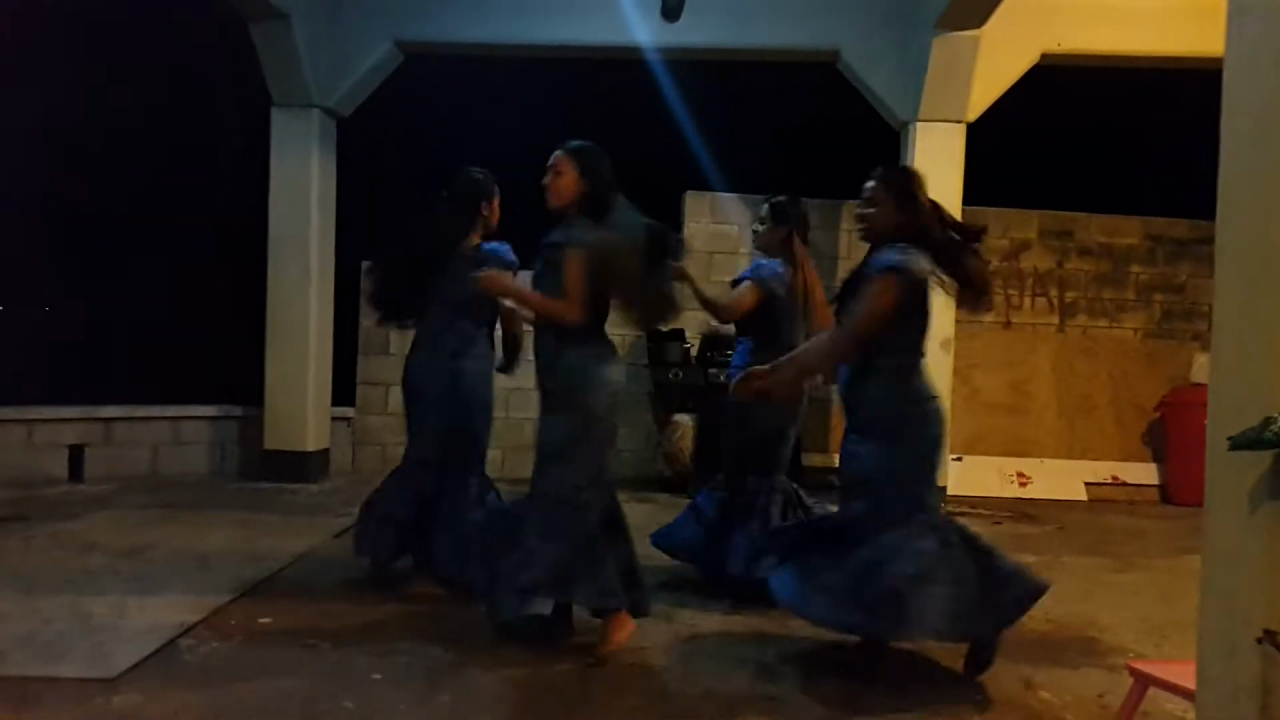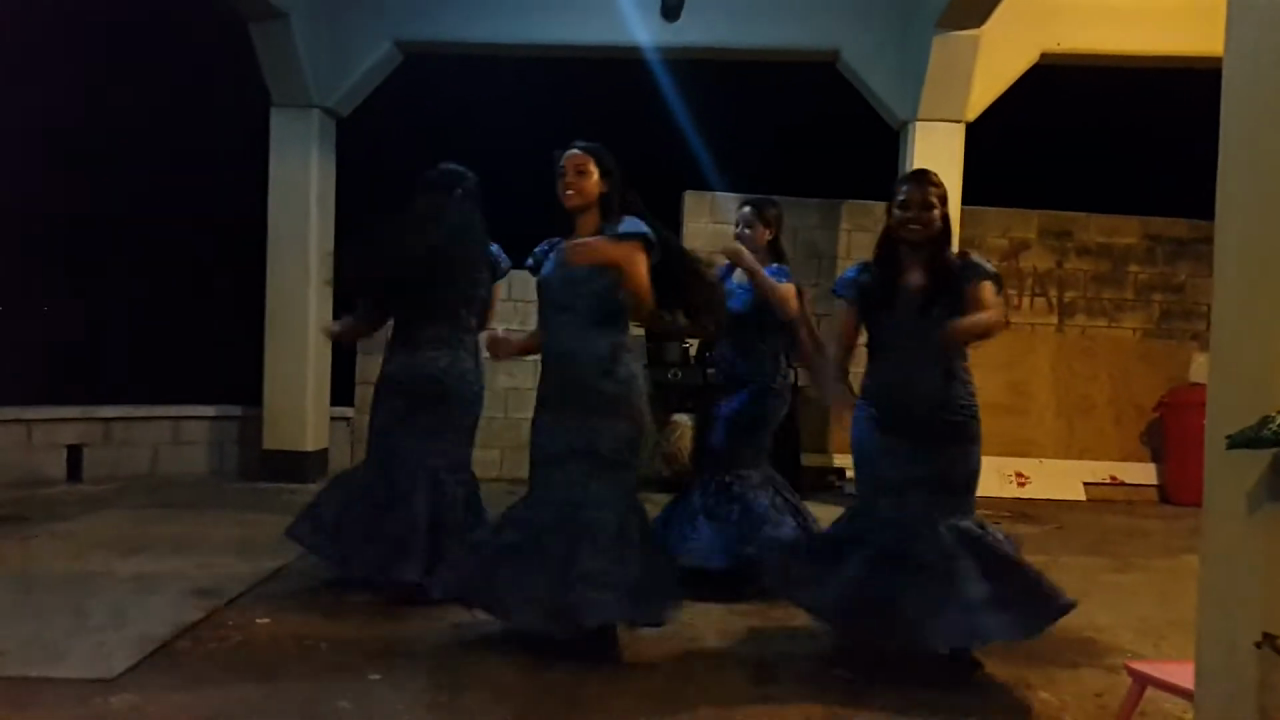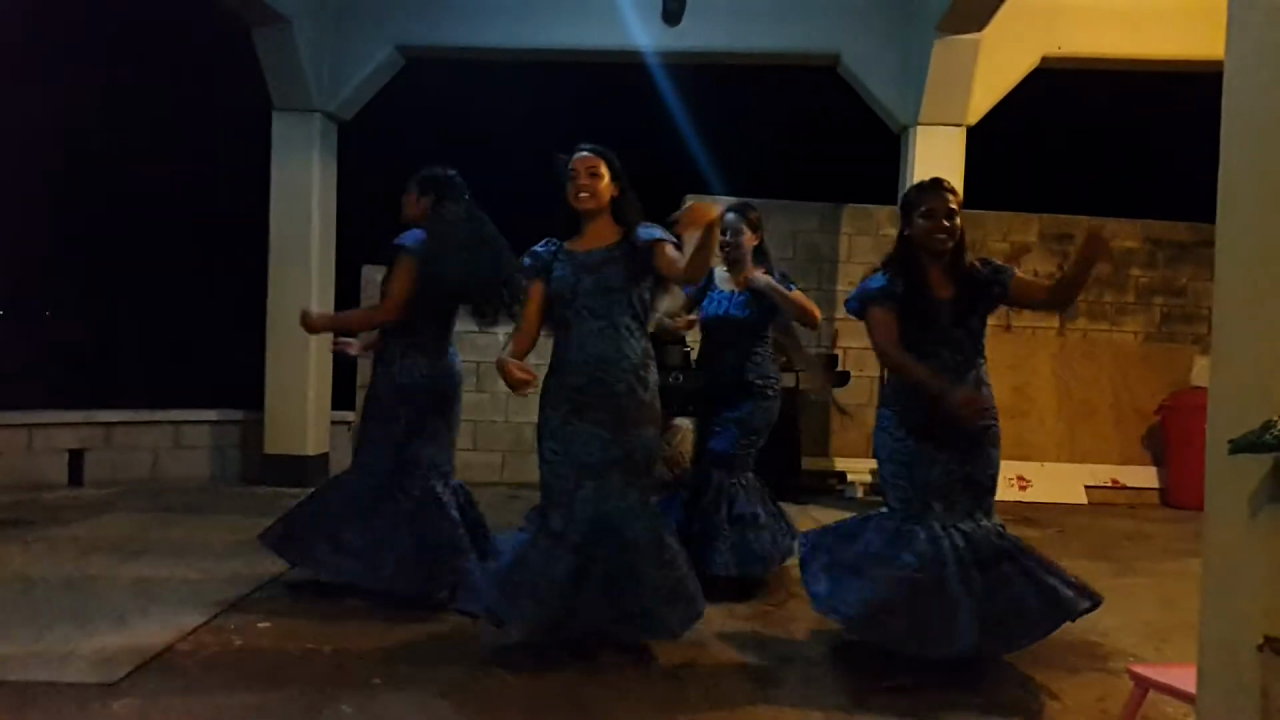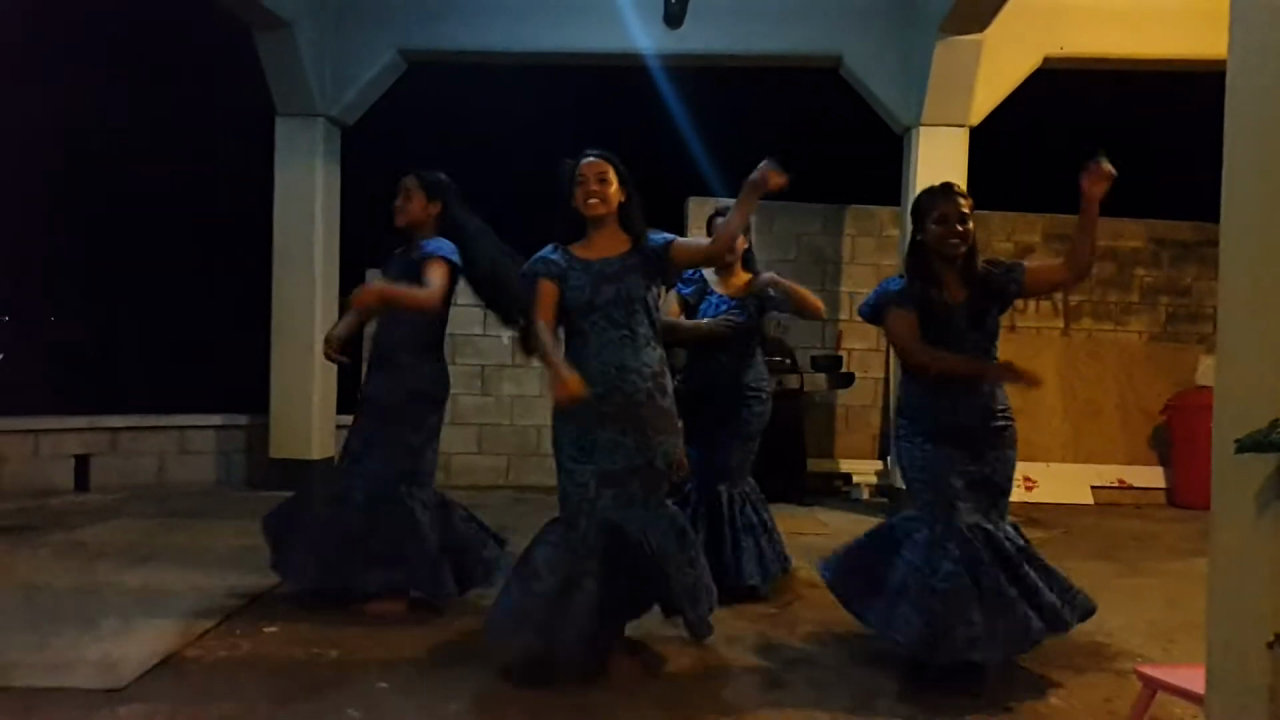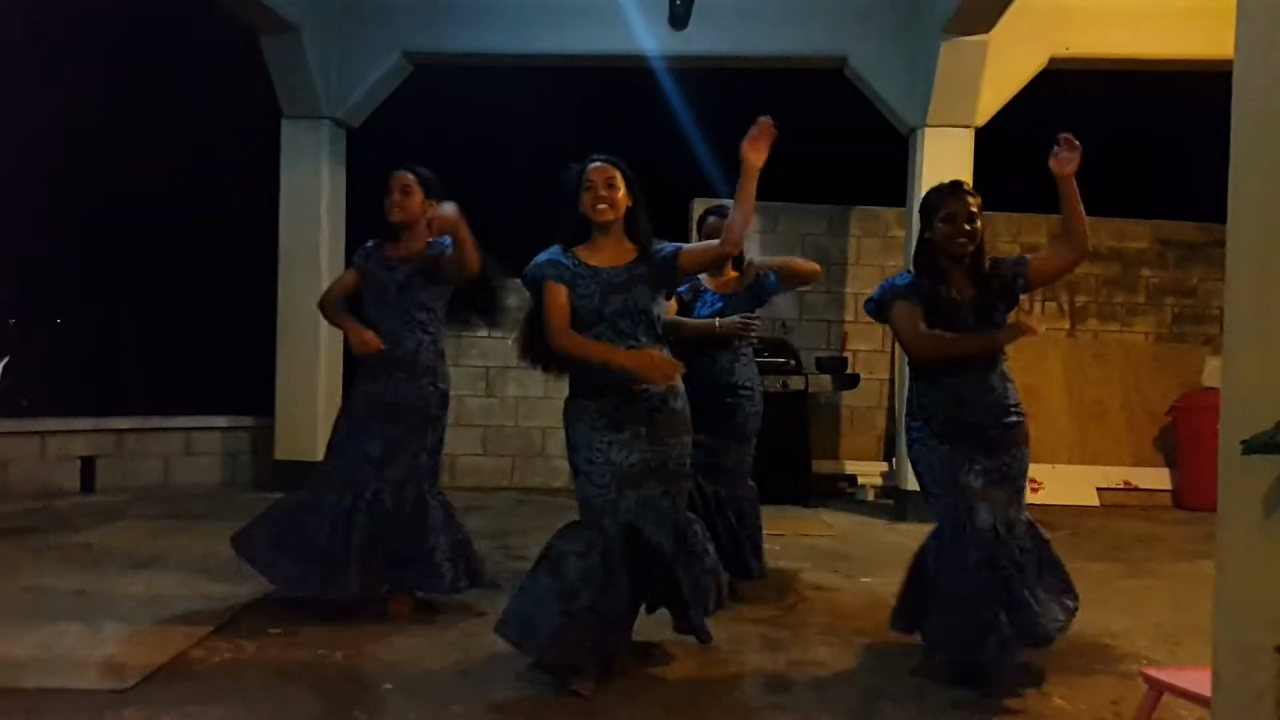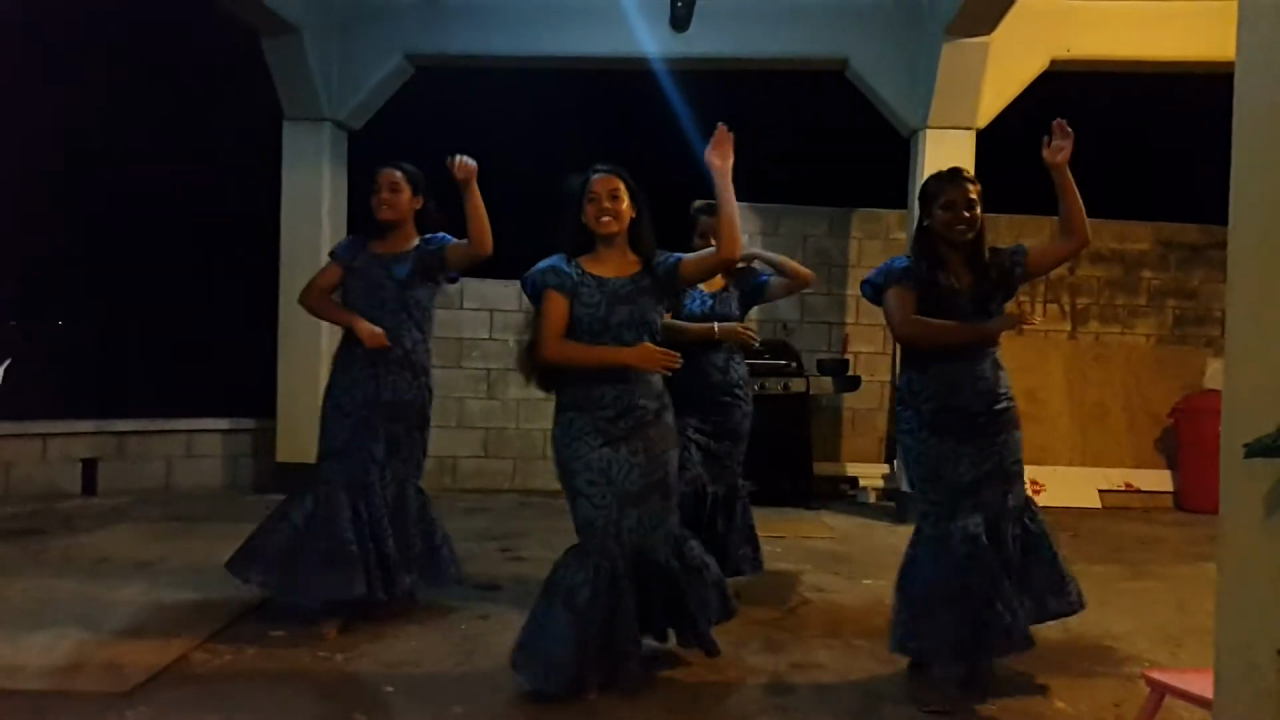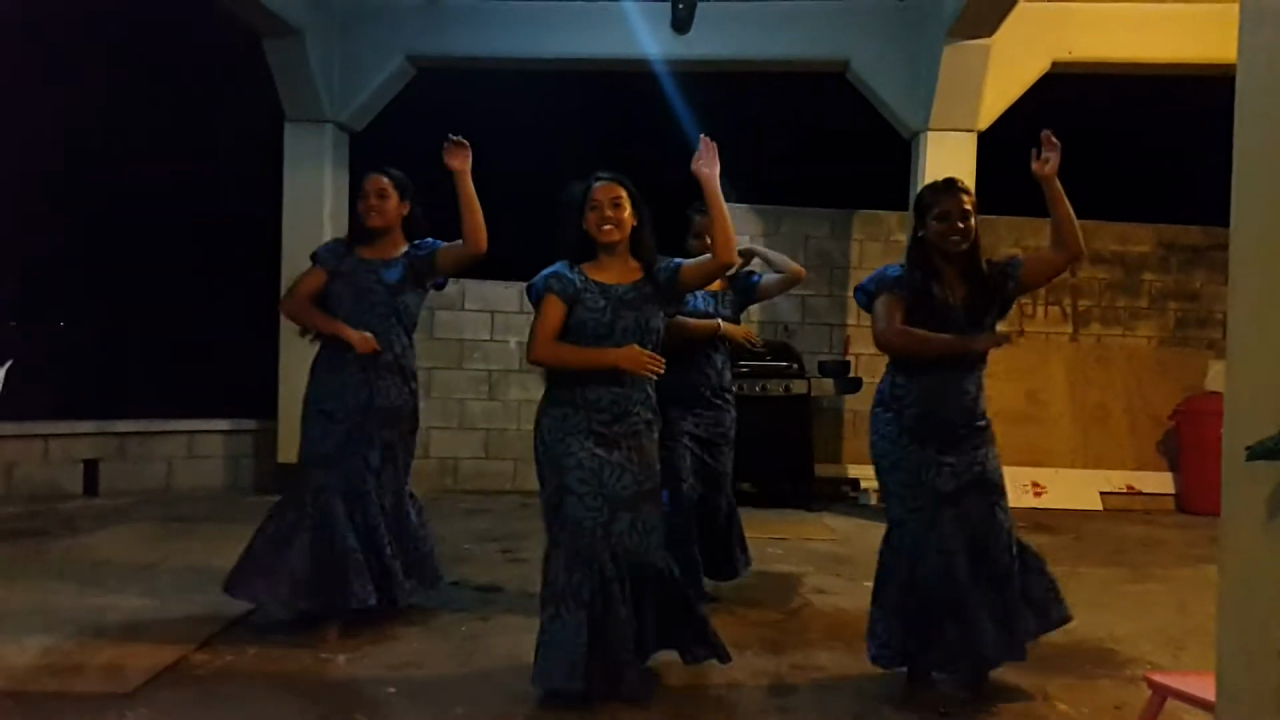
dt=0.2s
person 1, frame 1
left shoulder: (575, 238)
right shoulder: (599, 236)
left elbow: (574, 314)
left wrist: (510, 289)
right wrist: (525, 303)
left hip: (580, 380)
right hip: (591, 376)
left knee: (571, 493)
right knee: (581, 491)
left ankle: (617, 612)
right ankle: (564, 607)
person 1, frame 2
left shoulder: (625, 234)
right shoulder: (551, 252)
left elbow: (645, 306)
left wrist: (619, 260)
right wrist: (514, 343)
left hip: (611, 388)
right hip: (560, 391)
left knee: (604, 499)
right knee: (555, 498)
left ankle: (603, 623)
right ankle: (562, 617)
person 1, frame 3
left shoulder: (642, 242)
right shoulder: (549, 256)
left elbow: (687, 273)
right elbow: (530, 323)
left wrist: (705, 232)
right wrist: (511, 357)
left hip: (629, 393)
right hip: (568, 396)
left knee: (623, 505)
right knee: (569, 506)
left ankle: (621, 620)
right ankle: (571, 620)
person 1, frame 4
left shoulder: (652, 251)
right shoulder: (556, 262)
left elbow: (716, 249)
right elbow: (543, 324)
left wrist: (750, 196)
right wrist: (559, 367)
left hip: (647, 403)
right hip: (586, 407)
left knee: (637, 515)
right knee: (587, 518)
left ankle: (605, 630)
right ankle: (572, 641)
person 1, frame 5
left shoulder: (657, 259)
right shoulder: (559, 264)
left elbow: (728, 247)
right elbow: (557, 336)
left wrist: (749, 170)
right wrist: (627, 359)
left hip: (659, 409)
right hip: (596, 409)
left knee: (653, 518)
right knee: (607, 521)
left ankle: (610, 637)
right ankle: (587, 646)
person 1, frame 6
left shoulder: (659, 271)
right shoulder: (561, 274)
left elbow: (728, 253)
right elbow: (549, 348)
left wrist: (721, 176)
right wrist: (624, 356)
left hip: (647, 424)
right hip: (586, 426)
left knee: (649, 534)
right knee: (607, 538)
left ankle: (625, 644)
right ankle: (585, 660)
person 1, frame 7
left shoulder: (659, 278)
right shoulder: (564, 280)
left elbow: (724, 258)
right elbow: (540, 350)
left wrist: (709, 183)
right wrist: (613, 356)
left hip: (635, 430)
right hip: (572, 429)
left knee: (638, 542)
right knee: (589, 541)
left ankle: (620, 658)
right ankle: (588, 666)
person 2, frame 1
left shoulder: (897, 263)
right shoulder: (885, 265)
left elbow: (854, 332)
right elbow: (848, 337)
left wrist: (787, 375)
right wrist: (776, 368)
left hip: (900, 417)
right hip: (876, 417)
left knee: (908, 524)
right knee: (872, 519)
left ankle: (977, 624)
right ankle: (880, 630)
person 2, frame 2
left shoulder: (963, 271)
right shoulder: (868, 277)
left elbow: (993, 316)
right elbow: (845, 339)
left wrist: (969, 327)
right wrist: (838, 378)
left hip: (948, 421)
right hip: (883, 421)
left knee: (949, 525)
right knee: (884, 523)
left ankle: (955, 637)
right ankle: (884, 633)
person 2, frame 3
left shoulder: (983, 279)
right shoulder: (887, 286)
left elbow: (1053, 297)
right elbow: (891, 353)
left wrist: (1084, 261)
right wrist: (948, 392)
left hip: (974, 429)
right hip: (911, 426)
left knee: (972, 528)
right knee: (921, 530)
left ankle: (964, 636)
right ankle: (910, 635)
person 2, frame 4
left shoulder: (994, 280)
right shoulder: (901, 292)
left elbow: (1072, 270)
right elbow: (914, 355)
left wrist: (1089, 204)
right wrist: (989, 369)
left hip: (990, 430)
right hip: (929, 434)
left knee: (985, 531)
right knee: (951, 533)
left ankle: (980, 637)
right ankle: (941, 642)
person 2, frame 5
left shoulder: (1000, 278)
right shoulder: (909, 288)
left elbow: (1074, 250)
right elbow: (917, 344)
left wrist: (1066, 181)
right wrist: (993, 339)
left hip: (1003, 430)
right hip: (940, 435)
left knee: (1004, 531)
right knee: (971, 533)
left ankle: (992, 645)
right ankle: (962, 652)
person 2, frame 6
left shoulder: (998, 268)
right shoulder: (906, 273)
left elbow: (1075, 239)
right elbow: (906, 329)
left wrist: (1059, 169)
right wrist: (983, 329)
left hip: (993, 421)
right hip: (930, 425)
left knee: (1002, 528)
right knee: (951, 534)
left ankle: (975, 652)
right ankle: (926, 663)
person 2, frame 7
left shoulder: (992, 280)
right shoulder: (899, 281)
left elbow: (1068, 251)
right elbow: (888, 337)
left wrist: (1049, 182)
right wrist: (967, 345)
left hip: (968, 433)
right hip: (908, 432)
left knee: (988, 538)
right knee: (923, 544)
left ankle: (975, 656)
right ankle: (917, 670)
person 3, frame 1
left shoulder: (430, 254)
right shoulder: (496, 256)
left elbow: (412, 312)
right elbow: (512, 322)
right wrist: (510, 359)
left hip: (423, 368)
right hip: (464, 375)
left knee: (427, 465)
right knee: (457, 474)
left ankle: (387, 552)
right ankle: (450, 569)
person 3, frame 2
left shoulder: (403, 248)
right shoulder: (487, 256)
left elbow: (375, 312)
left wrist: (341, 331)
left hip: (406, 372)
right hip: (461, 374)
left knee: (395, 469)
right knee: (446, 472)
left ankle: (392, 572)
right ankle: (435, 575)
person 3, frame 3
left shoulder: (414, 243)
right shoulder: (467, 252)
left elbow: (391, 311)
left wrist: (326, 323)
right wrist: (361, 341)
left hip: (405, 376)
right hip: (441, 373)
left knee: (385, 472)
right knee: (427, 474)
left ankle: (406, 580)
right ankle: (440, 580)
person 3, frame 4
left shoulder: (438, 251)
right shoulder: (404, 254)
left elbow: (431, 299)
right elbow: (367, 308)
left wrist: (384, 290)
right wrist: (338, 331)
left hip: (412, 383)
right hip: (397, 381)
left knee: (390, 479)
right knee: (378, 477)
left ankle: (399, 585)
person 3, frame 5
left shoulder: (440, 250)
right shoulder: (373, 252)
left elbow: (470, 265)
right elbow: (331, 299)
left wrist: (457, 225)
right wrist: (353, 327)
left hip: (419, 386)
right hip: (372, 382)
left knee: (405, 483)
right knee: (351, 477)
left ankle: (408, 582)
right ankle: (356, 579)
person 3, frame 6
left shoulder: (434, 251)
right shoulder: (354, 250)
left elbow: (481, 248)
right elbow: (311, 295)
left wrist: (470, 186)
right wrist: (355, 322)
left hip: (405, 385)
right hip: (351, 382)
left knee: (394, 484)
right knee: (344, 482)
left ankle: (394, 584)
right ankle: (342, 594)
person 3, frame 7
left shoulder: (423, 257)
right shoulder: (338, 254)
left elbow: (476, 245)
right elbow: (292, 302)
left wrist: (463, 176)
right wrist: (345, 332)
left hip: (392, 392)
right hip: (334, 388)
left knee: (383, 490)
right knee: (332, 488)
left ankle: (387, 590)
right ankle: (336, 598)
person 4, frame 1
left shoulder: (769, 271)
right shoulder: (801, 275)
left elbow: (727, 312)
left wrist: (689, 280)
left knee: (748, 477)
right knee: (766, 475)
left ankle: (747, 571)
person 4, frame 2
left shoulder: (776, 275)
right shoulder: (730, 272)
left elbow: (789, 312)
left wrist: (750, 266)
left hip: (759, 386)
right hip: (735, 384)
left knee: (726, 466)
right knee: (742, 467)
left ankle: (730, 563)
person 4, frame 3
left shoulder: (771, 283)
right shoulder: (706, 279)
left elbow: (813, 319)
right elbow: (673, 315)
left wrist: (767, 284)
right wrist: (676, 323)
left hip: (755, 394)
right hip: (714, 393)
left knee: (720, 470)
right knee: (720, 472)
left ankle: (731, 567)
right ankle: (744, 559)
person 4, frame 4
left shoulder: (761, 289)
right shoulder: (693, 281)
left elbow: (817, 311)
right elbow: (666, 323)
left wrist: (775, 282)
right wrist: (706, 326)
left hip: (746, 398)
right hip: (700, 396)
left knee: (723, 479)
right knee: (706, 477)
left ankle: (735, 574)
person 4, frame 5
left shoulder: (752, 283)
right shoulder: (685, 281)
left elbow: (813, 272)
right elbow: (665, 324)
left wrist: (761, 265)
right wrist: (718, 326)
left hip: (738, 397)
right hip: (692, 396)
left knee: (727, 481)
right knee: (695, 479)
left ankle: (725, 569)
person 4, frame 6
left shoulder: (744, 282)
left elbow: (804, 279)
right elbow: (661, 326)
left wrist: (757, 256)
right wrist: (717, 331)
left hip: (729, 399)
right hip: (681, 399)
left knee: (722, 483)
right knee: (688, 482)
left ankle: (713, 569)
person 4, frame 7
left shoulder: (736, 283)
left elbow: (795, 274)
right elbow: (667, 325)
left wrist: (754, 251)
right wrist: (722, 328)
left hip: (716, 400)
right hip: (673, 399)
left knee: (715, 489)
right knee: (679, 490)
left ankle: (698, 579)
right ankle: (679, 585)
